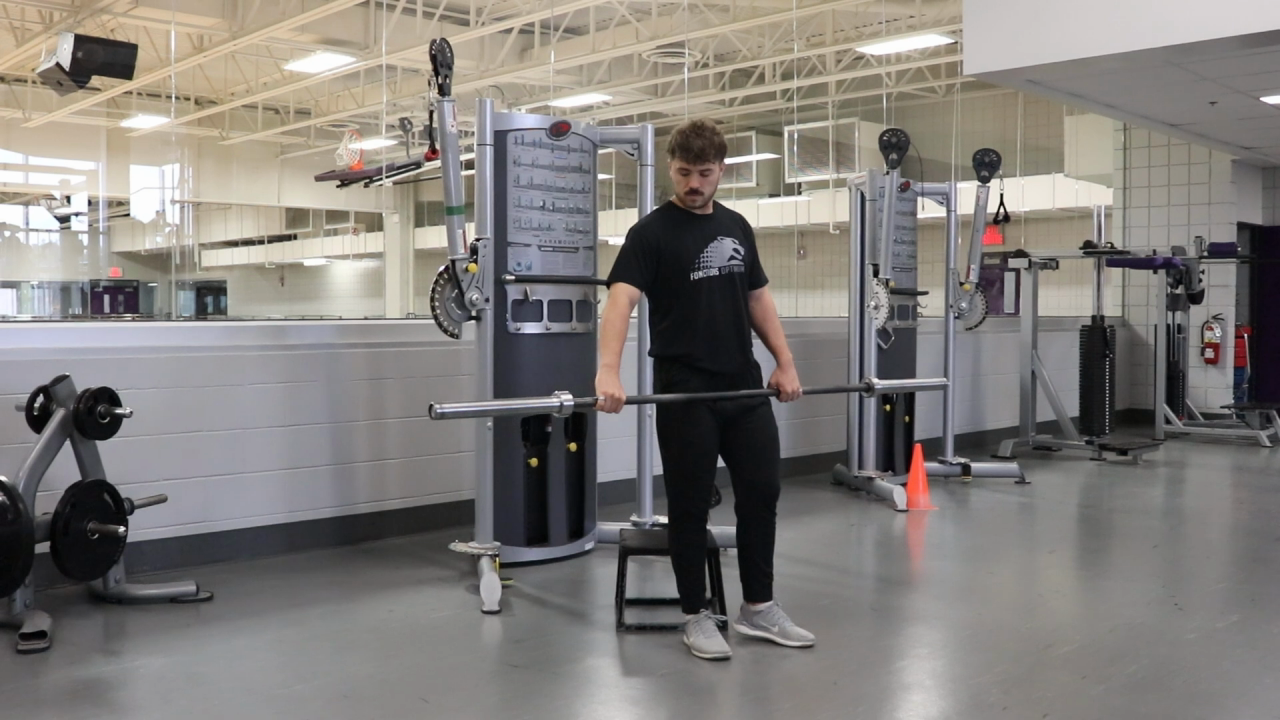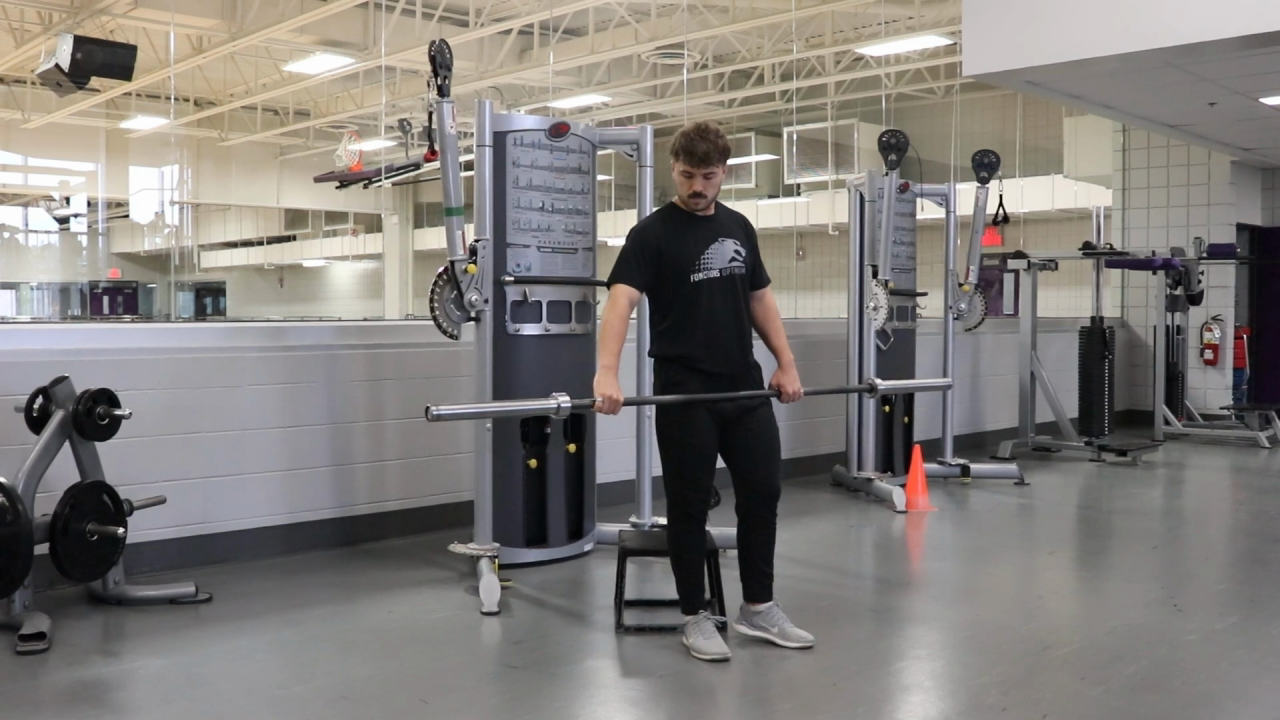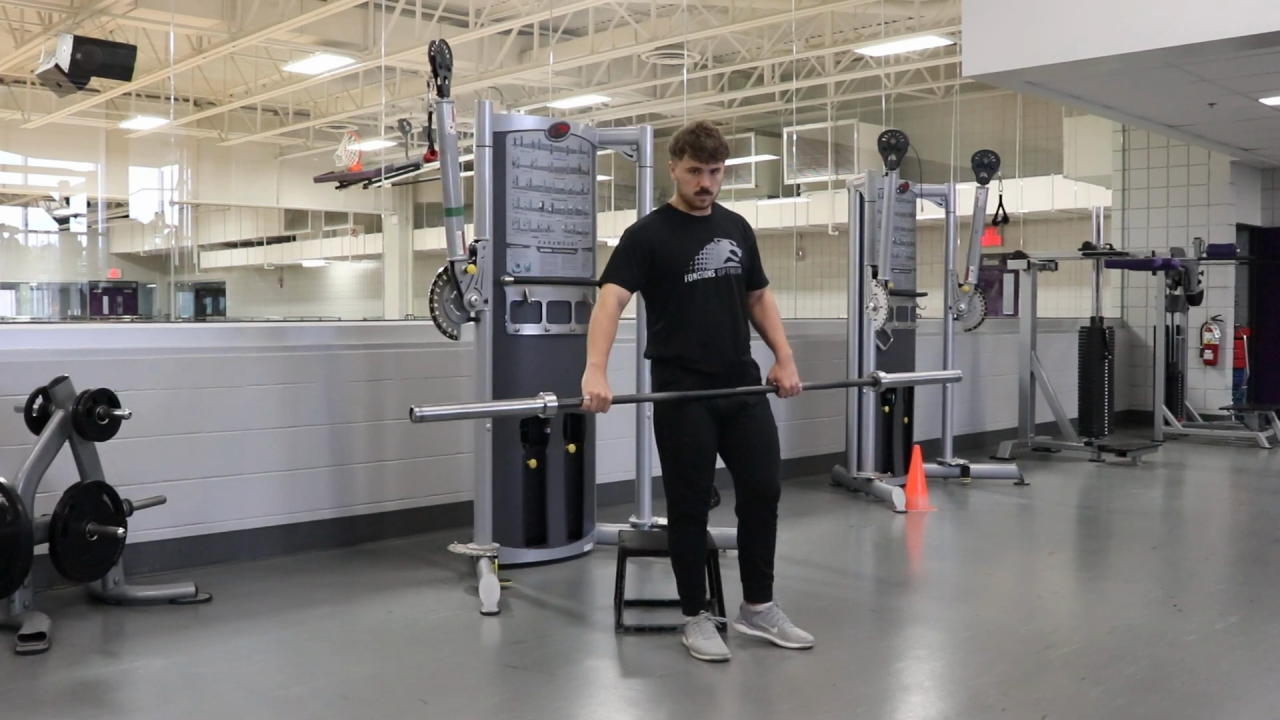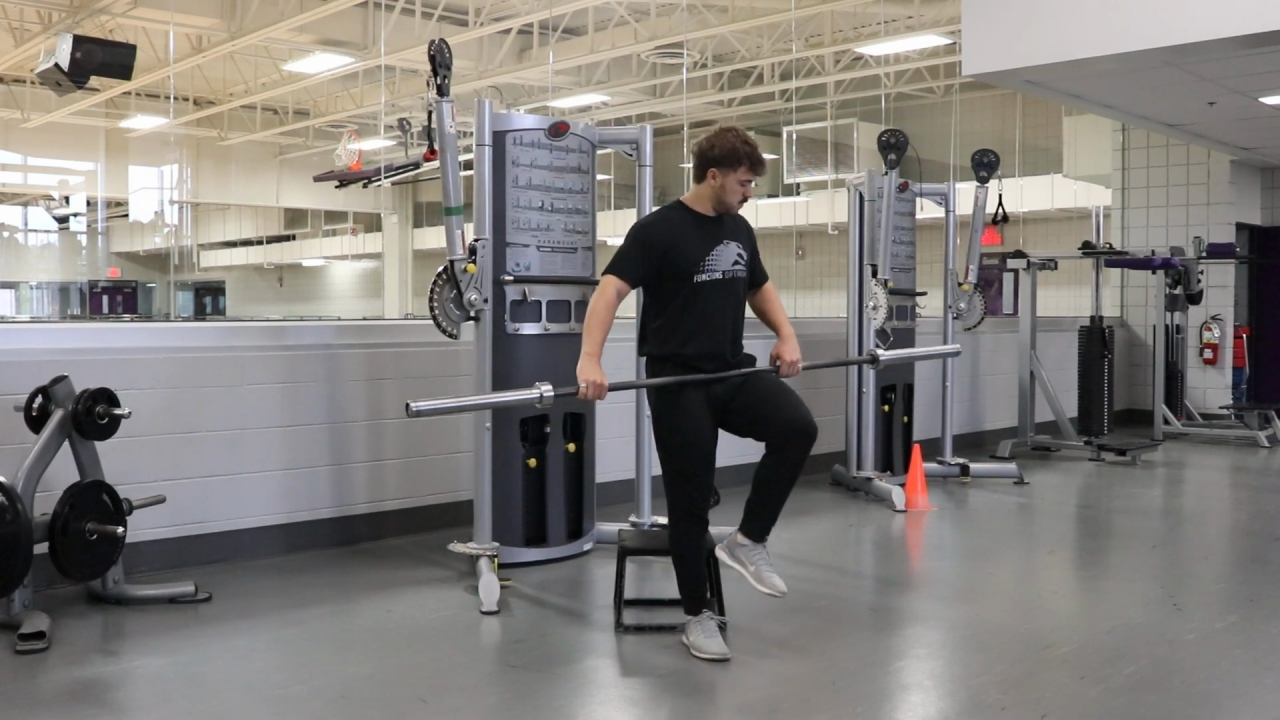
dt=0.5s
person 1, frame 1
left shoulder: (736, 227)
right shoulder: (652, 232)
left elbow: (758, 297)
right elbow: (621, 298)
left wrist: (785, 362)
right wrist: (609, 371)
left hip: (745, 387)
right hip: (686, 392)
left knee: (761, 493)
right knee: (691, 506)
left ankle: (758, 608)
right ankle: (697, 617)
person 1, frame 2
left shoulder: (739, 227)
right shoulder: (653, 233)
left elbow: (760, 298)
right elbow: (621, 299)
left wrist: (786, 363)
right wrist: (607, 372)
left hip: (745, 387)
right hip: (685, 393)
left knee: (762, 492)
right knee: (690, 505)
left ankle: (758, 607)
right ankle: (696, 617)
person 1, frame 3
left shoulder: (737, 228)
right shoulder: (649, 235)
left elbow: (759, 297)
right elbow: (611, 299)
left wrist: (784, 358)
right wrist: (595, 370)
left hip: (742, 386)
right hip: (682, 392)
left knee: (763, 492)
right knee: (690, 505)
left ankle: (758, 608)
right ankle: (696, 617)
person 1, frame 4
left shoulder: (739, 229)
right shoulder: (658, 230)
left elbow: (760, 289)
right elbow: (609, 290)
left wrist: (786, 335)
right wrist: (590, 359)
left hip: (735, 372)
right hip: (678, 382)
left knee: (797, 428)
right knee: (690, 501)
left ankle: (748, 539)
right ankle: (697, 615)
